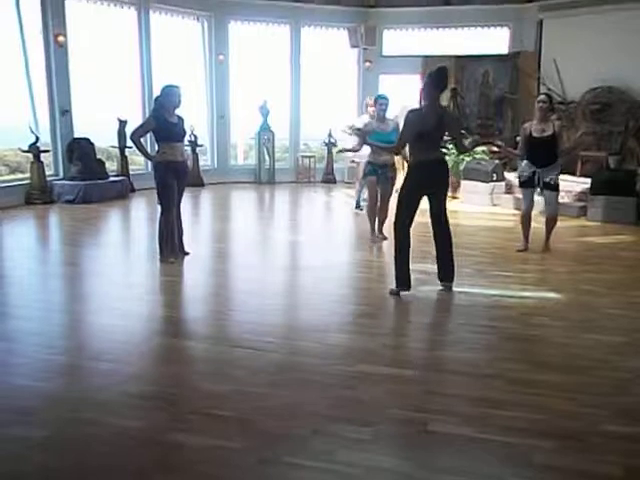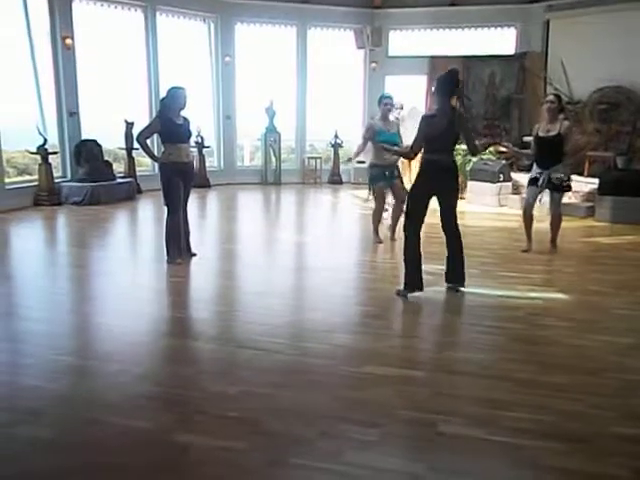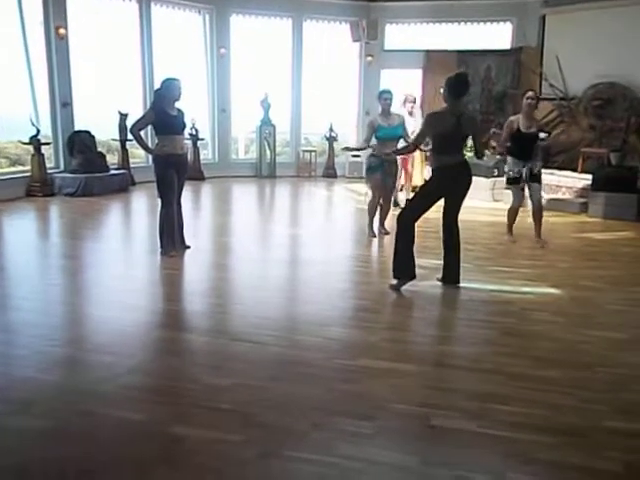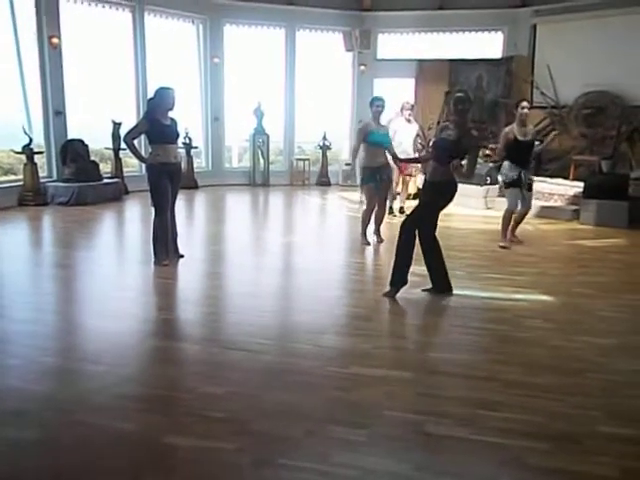
dt=0.7s
person 1, frame 1
left shoulder: (414, 115)
right shoulder: (450, 117)
left elbow: (397, 148)
right elbow: (461, 149)
left wrist: (371, 143)
right wrist: (475, 144)
left hip: (417, 173)
right hip: (439, 172)
left knee: (402, 226)
right knee: (441, 224)
left ankle: (402, 283)
right ankle: (447, 278)
person 1, frame 2
left shoulder: (429, 119)
right shoulder: (461, 119)
left elbow: (411, 153)
right elbow: (474, 151)
left wrist: (384, 147)
right wrist: (486, 144)
left hip: (428, 174)
right hip: (450, 173)
left knee: (412, 227)
right knee: (450, 224)
left ankle: (412, 283)
right ankle: (455, 279)
person 1, frame 3
left shoulder: (436, 117)
right shoulder: (471, 121)
left elbow: (413, 146)
right elbow: (479, 155)
left wrist: (390, 152)
right wrist: (484, 145)
left hip: (442, 176)
right hip: (462, 174)
left knee: (406, 218)
right knee: (450, 222)
left ankle: (404, 274)
right ankle: (451, 275)
person 1, frame 4
left shoulder: (470, 138)
right shoulder: (442, 128)
left elbow: (470, 172)
left wrist: (459, 171)
right wrist: (404, 160)
left hip: (443, 188)
right hip: (429, 185)
left knee: (408, 226)
right knee: (426, 233)
left ankle: (398, 282)
right ankle: (441, 284)
person 2, frame 1
left shoulder: (179, 119)
right shoulder: (156, 119)
right elbow: (135, 136)
left wrist: (184, 155)
right wrist: (149, 157)
left hip: (181, 166)
right hip: (165, 167)
left knee: (176, 207)
right knee: (168, 208)
left ankle: (178, 247)
right ankle: (167, 251)
person 2, frame 2
left shoulder: (185, 121)
right shoulder: (162, 120)
right elbow: (141, 137)
left wrist: (189, 156)
right wrist: (155, 158)
left hip: (187, 167)
right hip: (170, 168)
left knee: (183, 208)
right knee: (174, 209)
left ankle: (185, 248)
right ankle: (174, 253)
person 2, frame 3
left shoulder: (179, 112)
right shoulder: (156, 112)
right elbow: (134, 129)
left wrist: (183, 148)
right wrist: (149, 150)
left hip: (181, 159)
right hip: (164, 160)
left knee: (177, 200)
right knee: (168, 201)
left ankle: (178, 241)
right ankle: (167, 245)
person 2, frame 4
left shoulder: (173, 121)
right shoulder: (149, 120)
right elbow: (128, 138)
left wrist: (177, 157)
right wrist: (143, 159)
left hip: (175, 168)
right hip: (158, 169)
left knee: (171, 209)
right knee: (161, 210)
left ankle: (172, 249)
right ankle: (161, 254)
person 3, frame 1
left shoulder: (557, 126)
right shoulder: (527, 127)
left elbow: (559, 151)
right elbow: (521, 153)
right wrist: (505, 149)
left hip: (549, 171)
right hip: (530, 170)
left knee: (553, 211)
right knee: (527, 208)
left ankle: (546, 240)
right ankle: (525, 241)
person 3, frame 2
left shoulder: (565, 126)
right shoulder: (537, 127)
right elbow: (533, 153)
right wrist: (514, 150)
left hip: (557, 171)
right hip: (539, 170)
left knee: (555, 209)
right knee: (527, 205)
left ankle: (553, 242)
right ankle: (528, 240)
person 3, frame 3
left shoulder: (537, 123)
right shoulder: (512, 121)
left elbow: (535, 146)
right elbow: (502, 145)
left hip: (532, 164)
right hip: (515, 164)
left knee: (537, 200)
right knee: (517, 202)
left ankle: (538, 234)
right ankle: (509, 231)
person 3, frame 4
left shoulder: (531, 130)
right shoulder: (509, 131)
left elbow: (531, 151)
right elbow: (499, 155)
left wrist: (546, 142)
right wrist: (494, 152)
left hip: (526, 171)
right hip: (511, 170)
left knee: (526, 207)
right knee: (512, 205)
left ankle: (511, 233)
right ankle: (503, 238)
person 4, frame 1
left shoulder: (394, 125)
right shoulder: (368, 125)
right elbow: (359, 145)
right wrist: (348, 149)
left hip: (389, 167)
right hip: (372, 165)
left knee: (385, 201)
right knee: (373, 199)
left ankle: (380, 230)
right ankle: (372, 230)
person 4, frame 2
left shoulder: (395, 124)
right shoulder: (373, 125)
left elbow: (400, 145)
right elbow: (363, 144)
right wrist: (354, 156)
left hip: (392, 167)
right hip: (376, 168)
left knee: (401, 198)
right knee: (379, 204)
left ankle: (393, 229)
right ankle: (375, 233)
person 4, frame 3
left shoulder: (400, 119)
right shoulder: (374, 122)
left elbow: (407, 139)
right elbow: (366, 142)
right wrist: (355, 148)
left hip: (392, 162)
right hip: (376, 160)
left knee: (388, 196)
right knee: (376, 195)
left ankle: (382, 225)
right ankle: (370, 226)
person 4, frame 4
left shoulder: (385, 129)
right shoulder: (366, 126)
left elbow: (391, 150)
right elbow: (356, 146)
right wrist: (353, 165)
left hip: (384, 168)
right hip: (368, 169)
left knee: (382, 203)
right knee: (370, 204)
left ankle: (377, 231)
right ankle: (363, 234)
